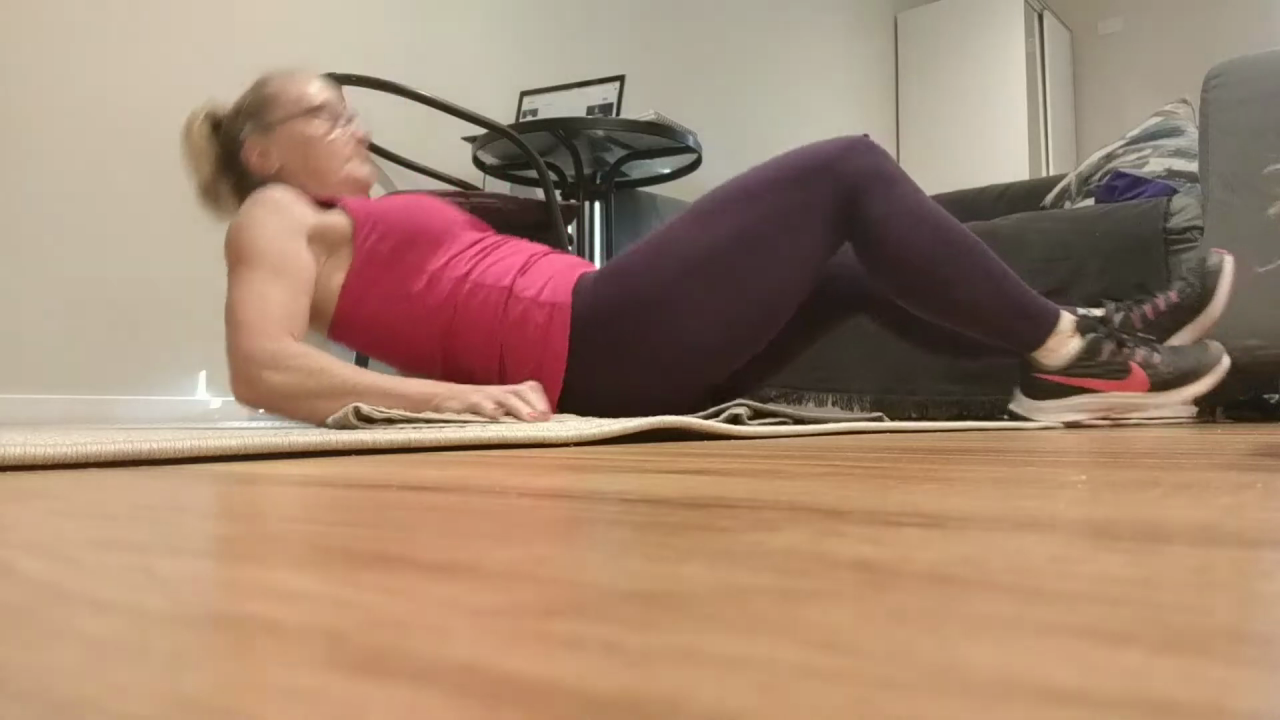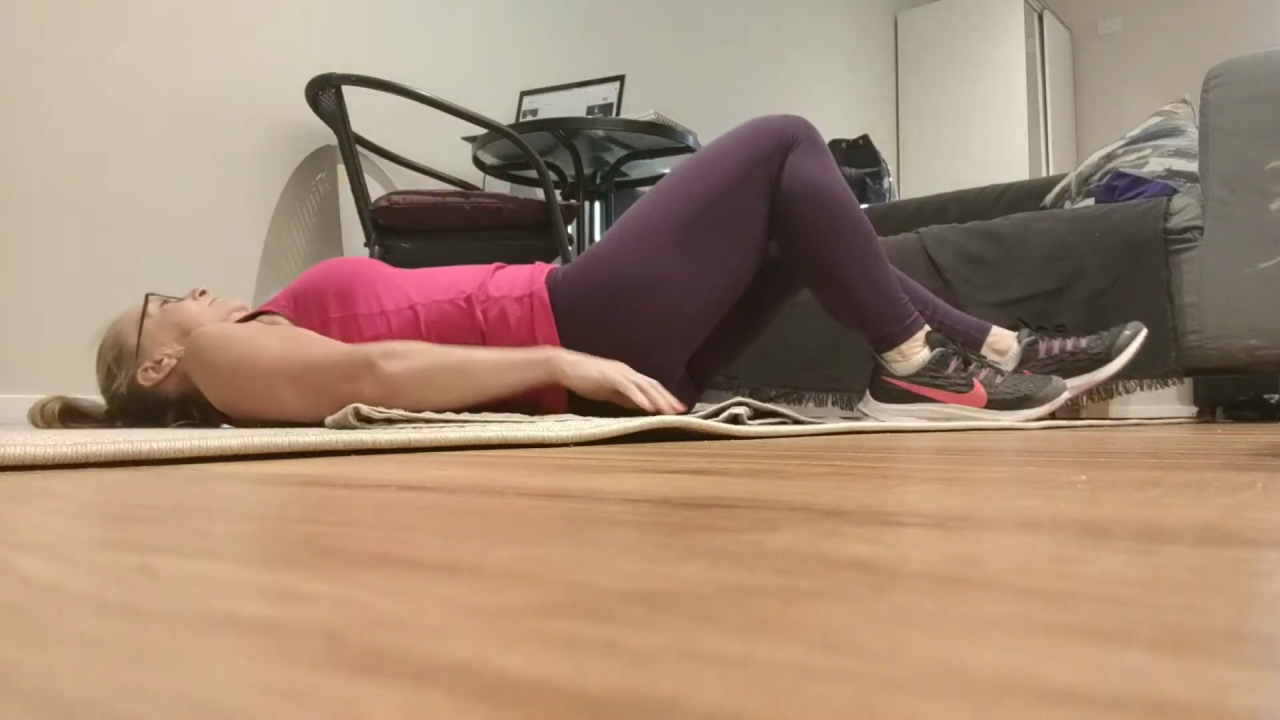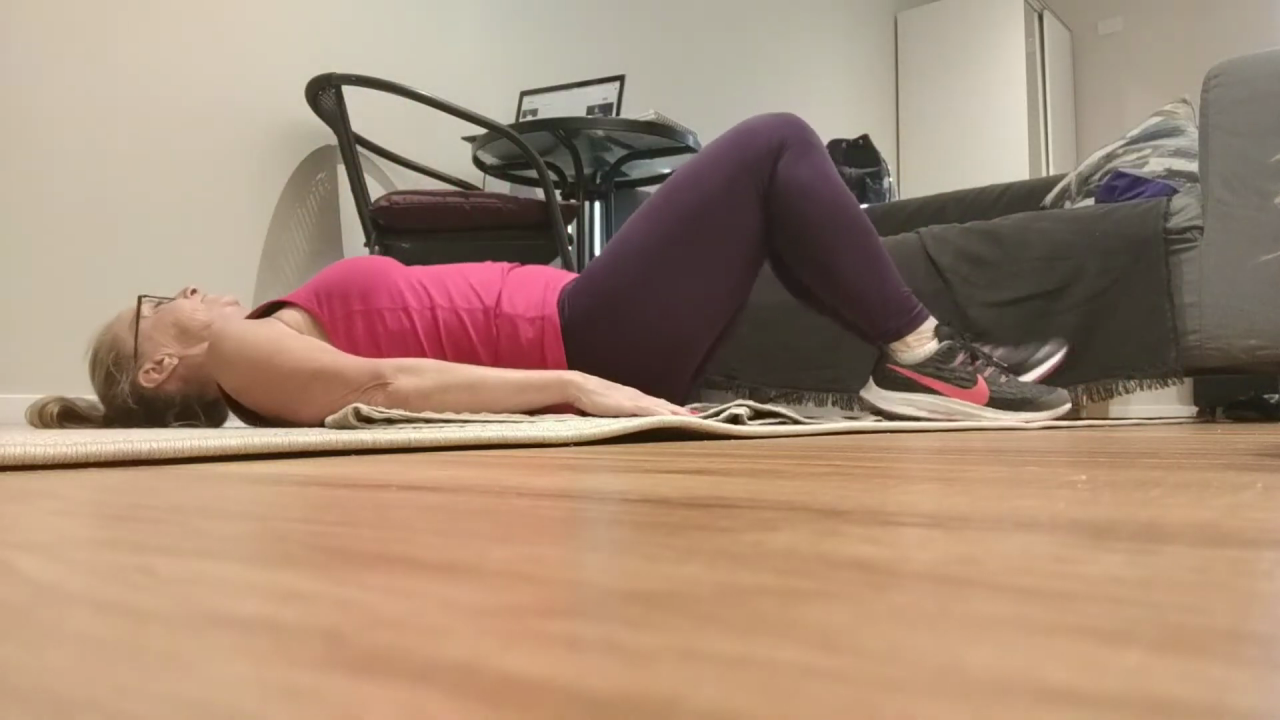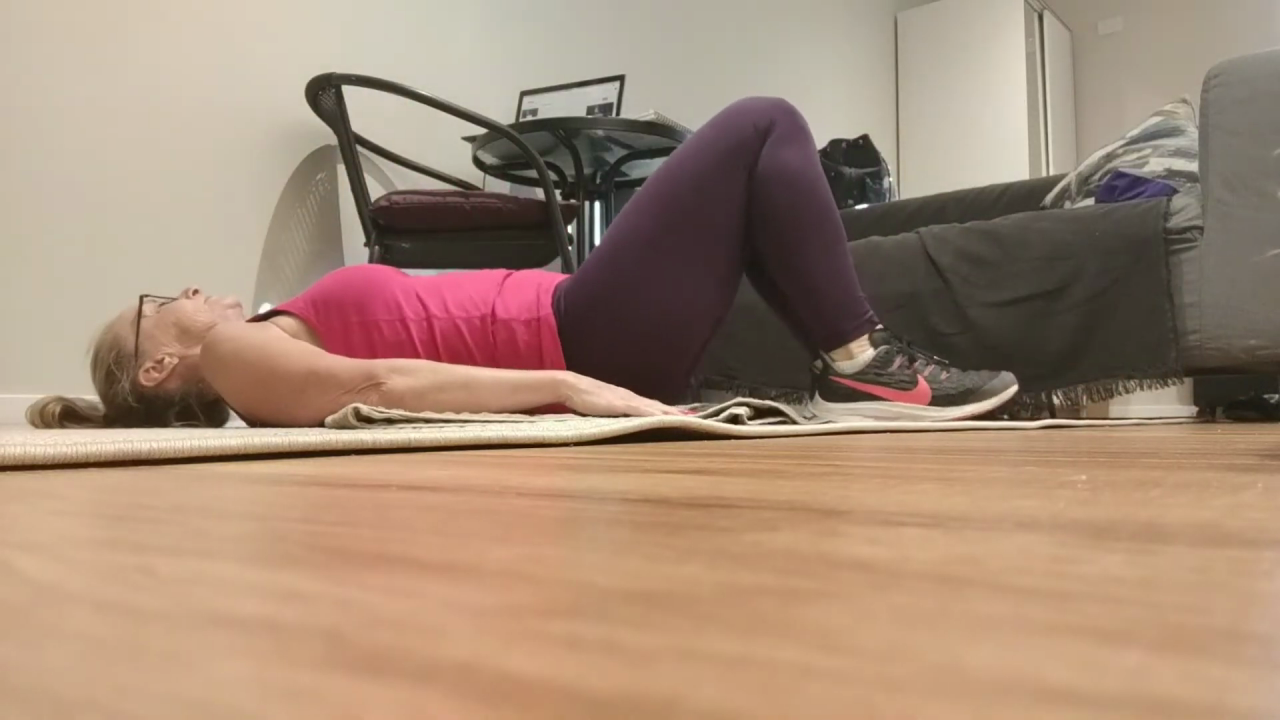
dt=0.7s
person 1, frame 1
left shoulder: (368, 232)
right shoulder: (278, 221)
left elbow: (458, 329)
right elbow: (263, 369)
right wrist: (449, 398)
left hip: (615, 348)
right hip: (598, 346)
left knee: (862, 262)
right knee: (848, 168)
left ankle: (1077, 338)
right ankle: (1070, 363)
person 1, frame 2
left shoulder: (270, 342)
right shoulder: (226, 359)
right elbow: (372, 377)
right wrist: (561, 362)
left hip: (600, 347)
right hip: (586, 324)
left knee: (799, 226)
right knee: (785, 142)
left ankle: (998, 350)
right ankle: (915, 368)
person 1, frame 3
left shoulder: (273, 334)
right shoulder: (249, 358)
right elbow: (390, 384)
right wrist: (572, 386)
left hip: (584, 332)
right hip: (591, 343)
left knee: (769, 193)
right knee: (775, 145)
left ankle: (927, 353)
right ankle: (918, 364)
person 1, frame 4
left shoulder: (270, 344)
right shoulder: (241, 362)
right elbow: (386, 386)
right wrist: (569, 387)
left hip: (575, 328)
right hip: (586, 340)
left knee: (754, 160)
right knee: (764, 125)
left ankle: (860, 361)
right ankle: (859, 369)
